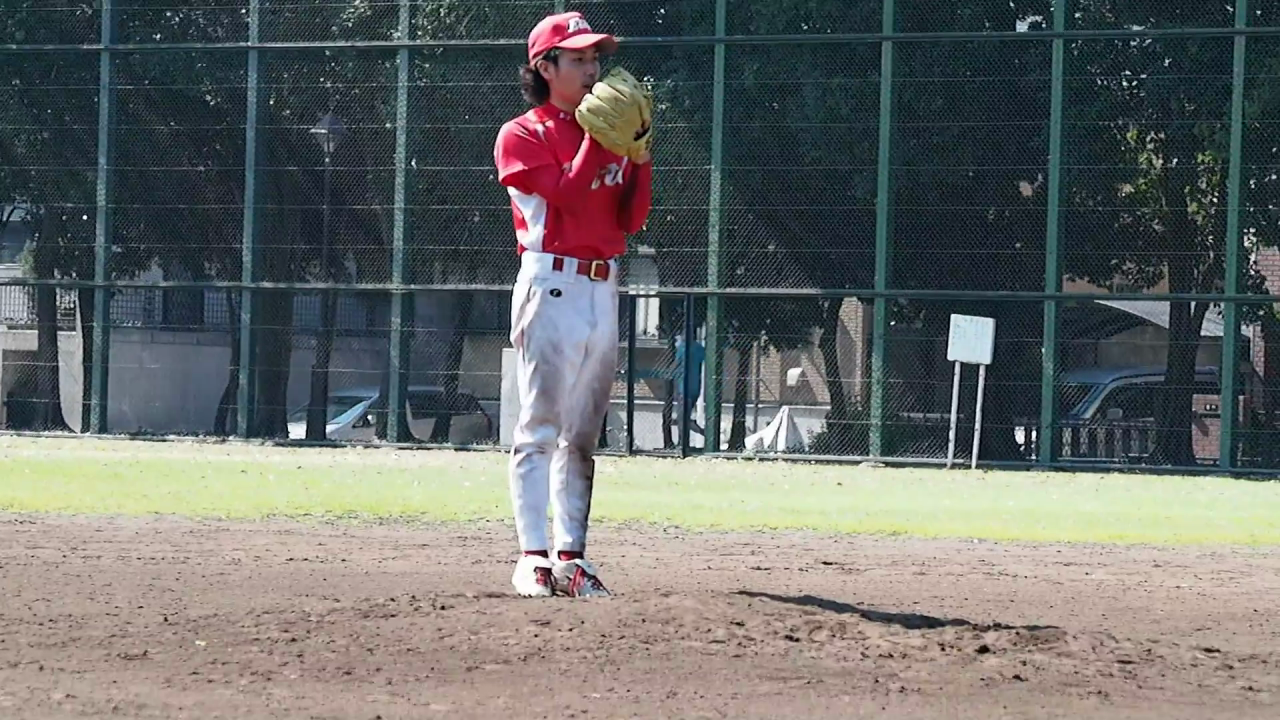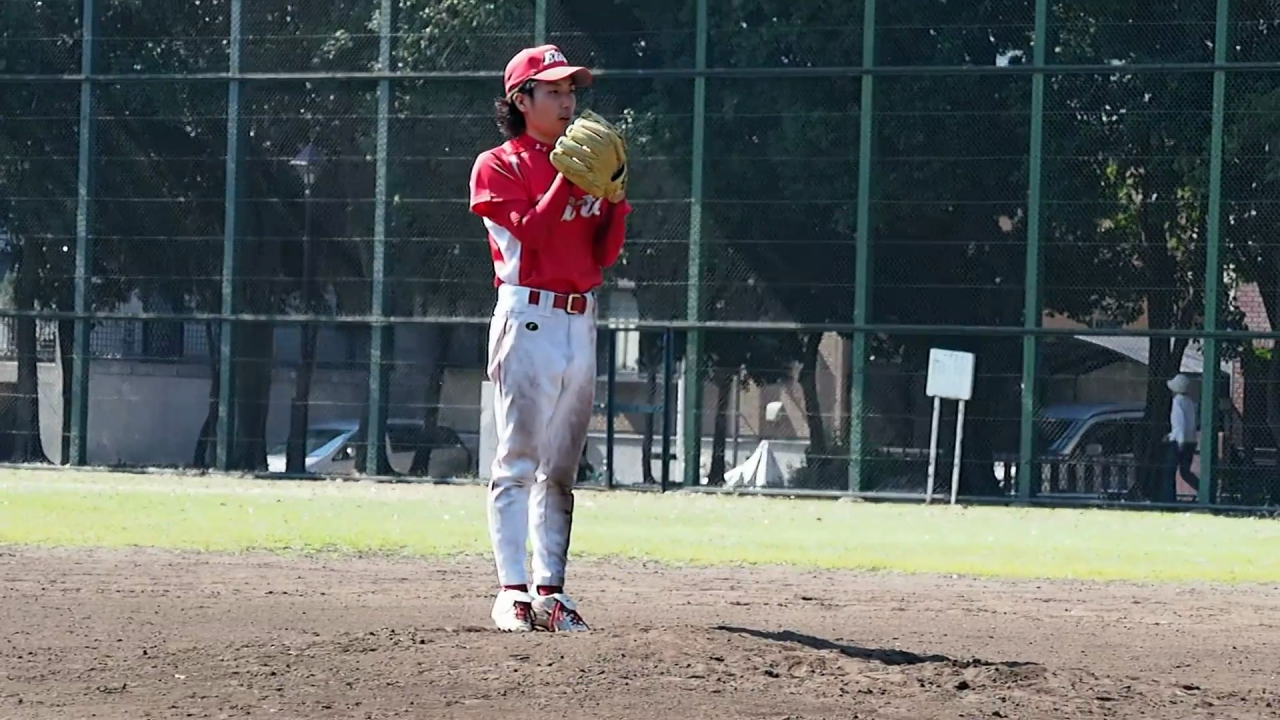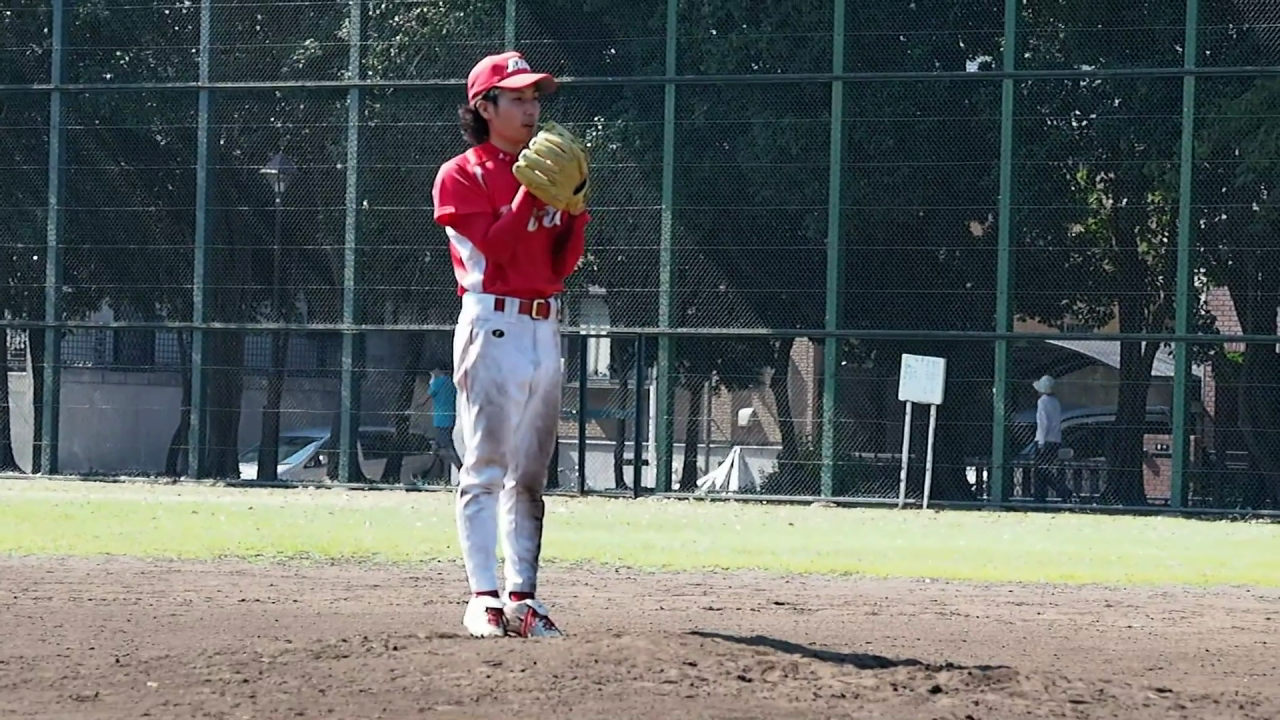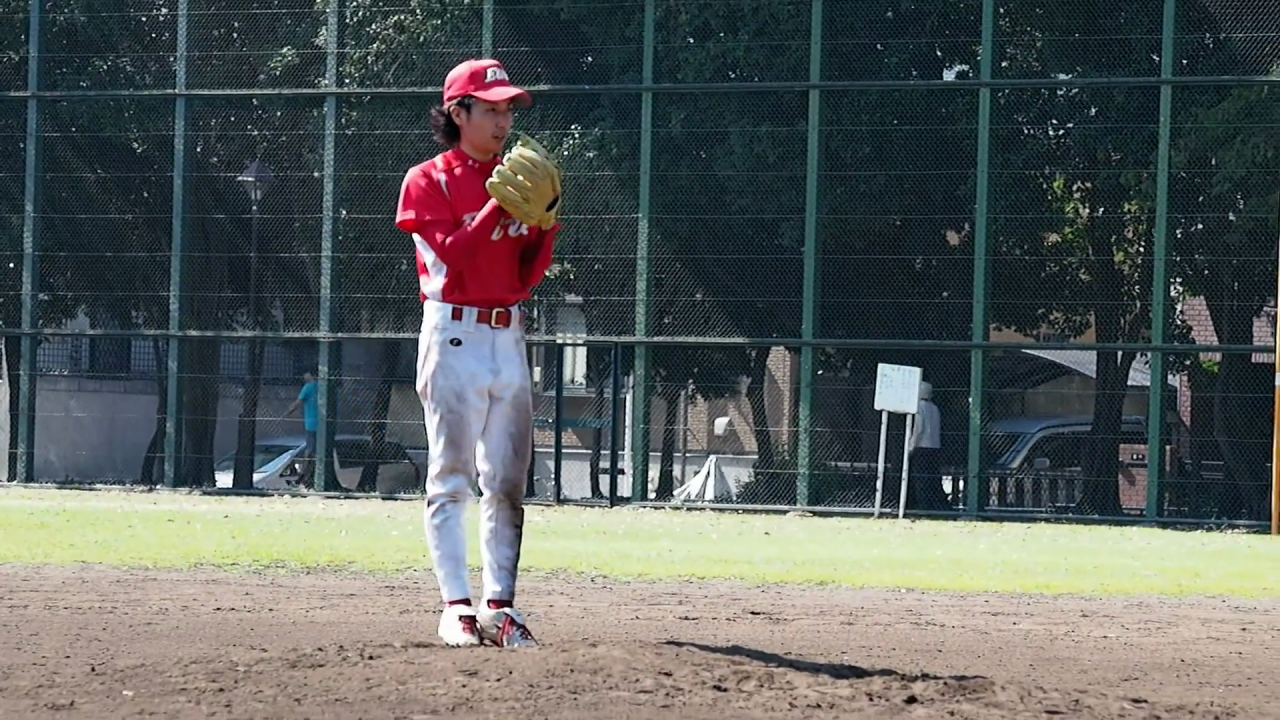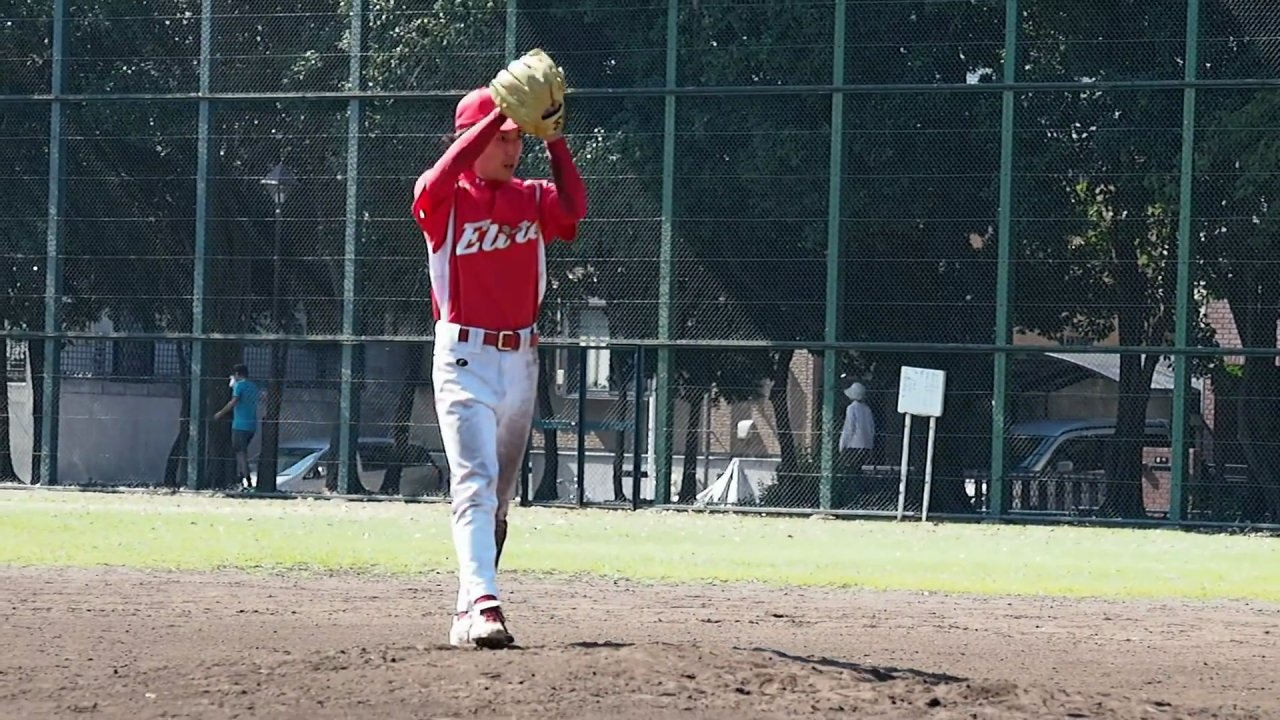
dt=1s
person 1, frame 1
right shoulder: (521, 134)
left elbow: (631, 219)
right elbow: (569, 196)
left wrist: (639, 150)
right wrist: (598, 133)
left hip: (603, 290)
right hip: (552, 286)
left knee: (582, 433)
right knee: (540, 427)
left ankle: (571, 555)
right ankle: (534, 556)
person 1, frame 2
right shoulder: (498, 165)
left elbow: (604, 254)
right elbow: (532, 232)
left wrist: (615, 189)
right wrist: (570, 173)
left hip: (581, 322)
right hip: (529, 319)
left knee: (560, 467)
right knee: (518, 460)
left ankle: (550, 589)
right ankle: (513, 589)
person 1, frame 3
right shoulder: (461, 175)
left elbow: (562, 265)
right elbow: (493, 249)
left wrist: (576, 204)
right wrist: (532, 190)
left hip: (545, 329)
right hip: (494, 326)
left knee: (530, 473)
right knee: (486, 468)
left ankle: (523, 594)
right ankle: (484, 597)
person 1, frame 4
left shoulder: (519, 180)
right shoulder: (428, 179)
left elbow: (529, 276)
right elbow: (453, 255)
left wrist: (546, 223)
right wrist: (499, 203)
left hip: (509, 337)
right hip: (455, 336)
left knee: (508, 481)
right knee: (451, 478)
left ankle: (499, 604)
right ankle: (457, 607)
person 1, frame 5
left shoulder: (532, 195)
right shoulder: (443, 192)
left elbow: (573, 215)
right elbow: (437, 180)
left wrist: (553, 137)
right wrist: (498, 115)
left hip: (520, 358)
right hip: (464, 357)
left knee: (500, 494)
right knee: (475, 482)
left ankle: (469, 609)
right ankle: (483, 602)
